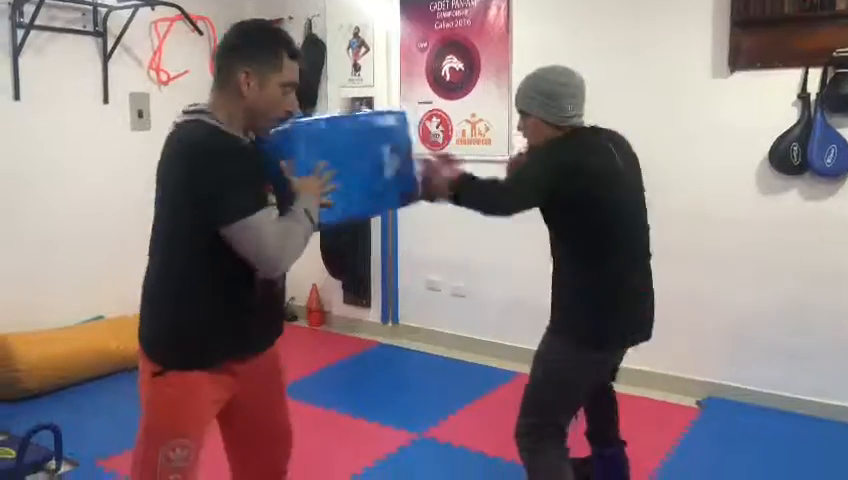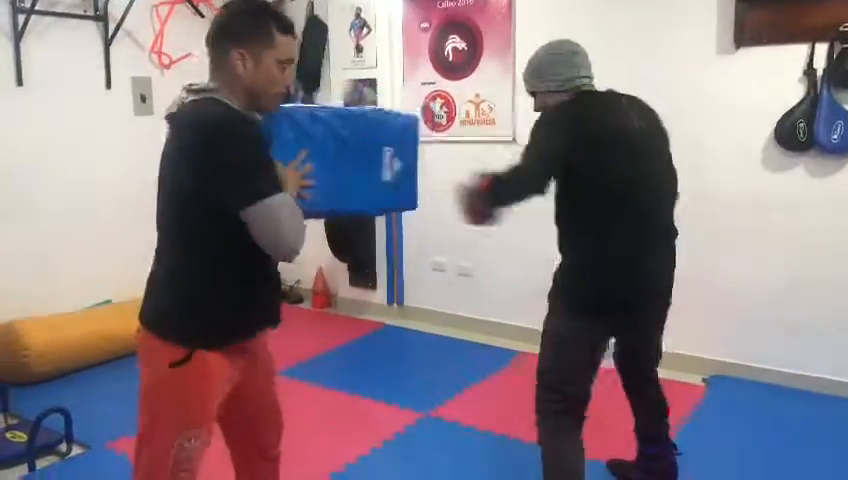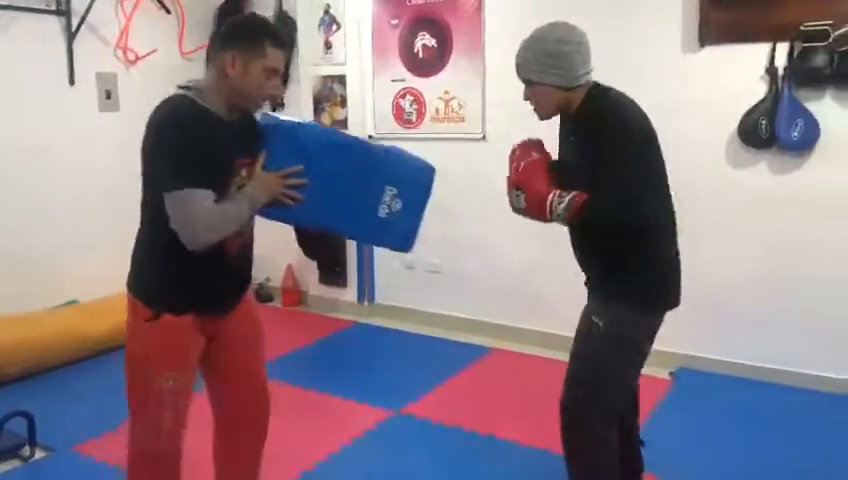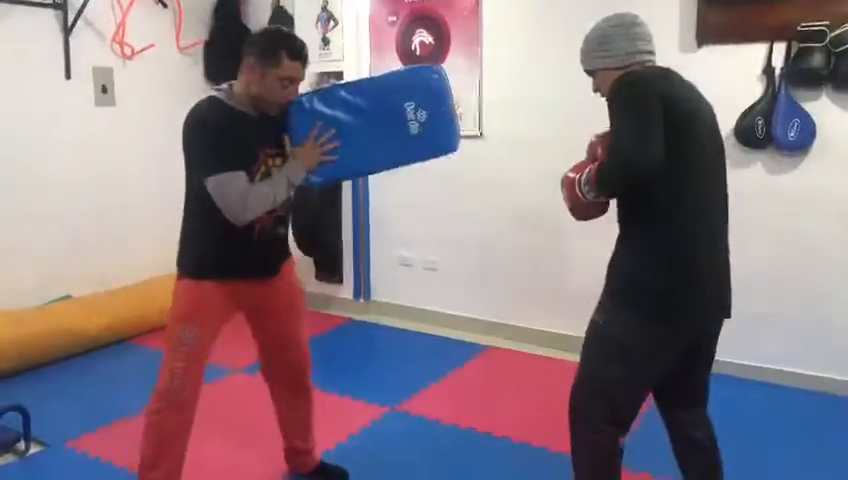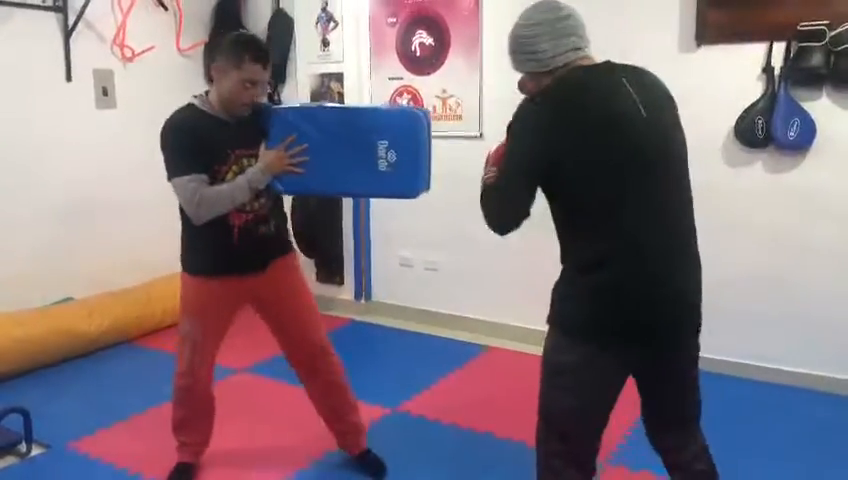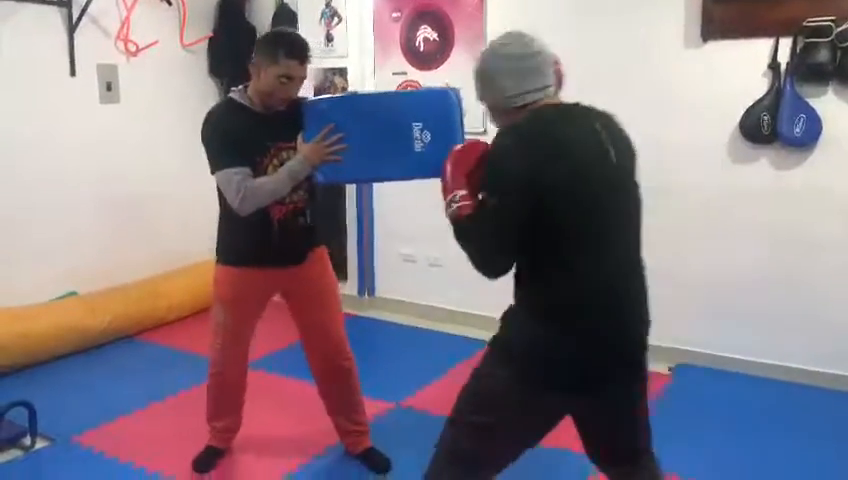
dt=0.7s
person 1, frame 1
left shoulder: (233, 145)
right shoulder: (214, 151)
right elbow: (272, 255)
left wrist: (295, 205)
right wrist: (307, 204)
left hip: (246, 345)
right hip: (184, 358)
person 1, frame 2
left shoulder: (226, 125)
right shoulder: (221, 131)
right elbow: (285, 241)
left wrist: (279, 190)
right wrist: (287, 189)
left hip: (239, 331)
right hip: (187, 342)
person 1, frame 3
left shoulder: (246, 123)
right shoulder: (176, 123)
right elbow: (198, 228)
left wrist: (274, 185)
right wrist: (257, 193)
left hip: (231, 296)
right hip: (168, 305)
left knee: (248, 407)
right knee: (159, 432)
person 1, frame 4
left shoulder: (279, 115)
right shoulder: (207, 121)
right elbow: (239, 206)
right wrist: (297, 166)
left hip: (272, 267)
right hip: (209, 275)
left knee: (293, 367)
right knee: (177, 388)
person 1, frame 5
left shoulder: (266, 119)
right shoulder: (182, 128)
left elbow: (301, 173)
right elbow: (198, 206)
right wrist: (263, 171)
left hip: (273, 260)
right hip: (210, 271)
left knee: (315, 352)
right knee: (193, 370)
left ankle: (354, 442)
person 1, frame 6
left shoulder: (302, 113)
right shoulder: (223, 121)
left elbow: (333, 166)
right elbow: (243, 198)
right wrist: (303, 162)
left hip: (305, 253)
right hip: (244, 261)
left knee: (333, 350)
right knee: (227, 356)
left ankle: (357, 439)
right ankle: (220, 437)
person 2, frame 1
left shoulder: (563, 156)
right shoulder: (613, 145)
left elbow: (503, 200)
left wrist: (440, 179)
left hip: (591, 313)
left knee: (538, 430)
right knee: (591, 383)
person 2, frame 2
left shoulder: (566, 121)
right shoulder: (641, 114)
left elbow: (527, 180)
right elbow: (662, 187)
left wrist: (480, 195)
left hip: (588, 284)
right hip: (652, 277)
left knee: (560, 406)
right knee: (639, 377)
person 2, frame 3
left shoulder: (610, 121)
right shoulder: (586, 111)
left elbow: (627, 213)
left wrist: (550, 200)
right wrist: (545, 177)
left hip: (633, 284)
right hip: (631, 277)
left knee: (584, 406)
right knee: (614, 385)
person 2, frame 4
left shoulder: (636, 90)
right shoulder: (687, 94)
left elbow: (637, 164)
left wrist: (589, 180)
left hip: (653, 282)
right hip: (705, 284)
left knee: (596, 408)
right knee: (686, 407)
person 2, frame 5
left shoulder: (544, 110)
right shoulder: (648, 87)
left elbow: (503, 214)
left wrist: (494, 172)
left hip: (597, 306)
right hip: (675, 296)
right knee: (680, 434)
person 2, frame 6
left shoulder: (518, 146)
right shoulder: (607, 130)
left elbow: (493, 257)
left wrist: (458, 196)
left hip: (545, 346)
right hip: (620, 340)
